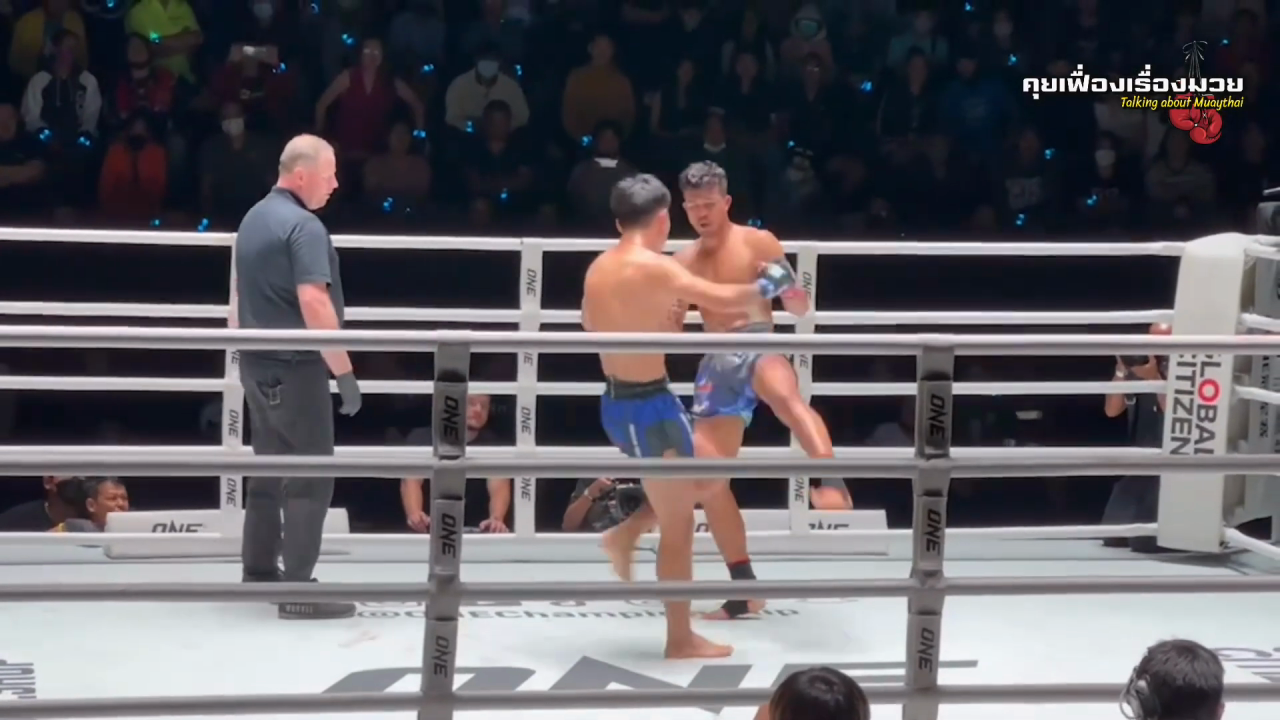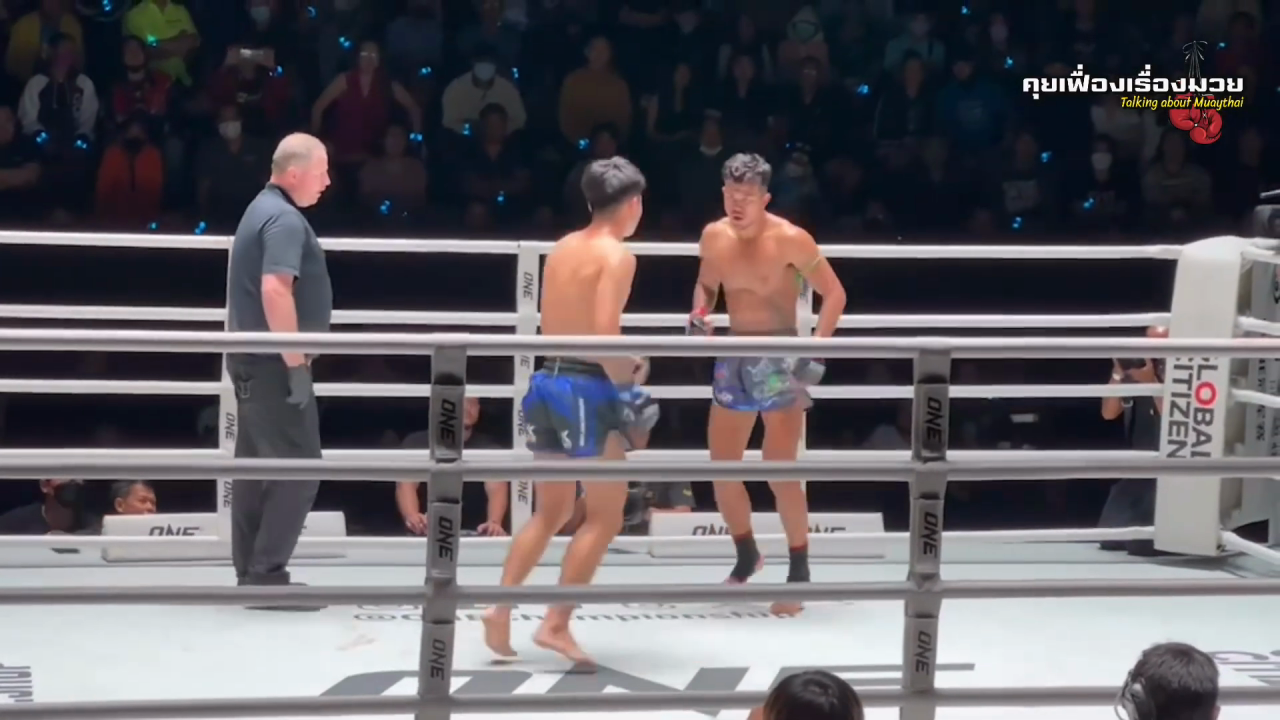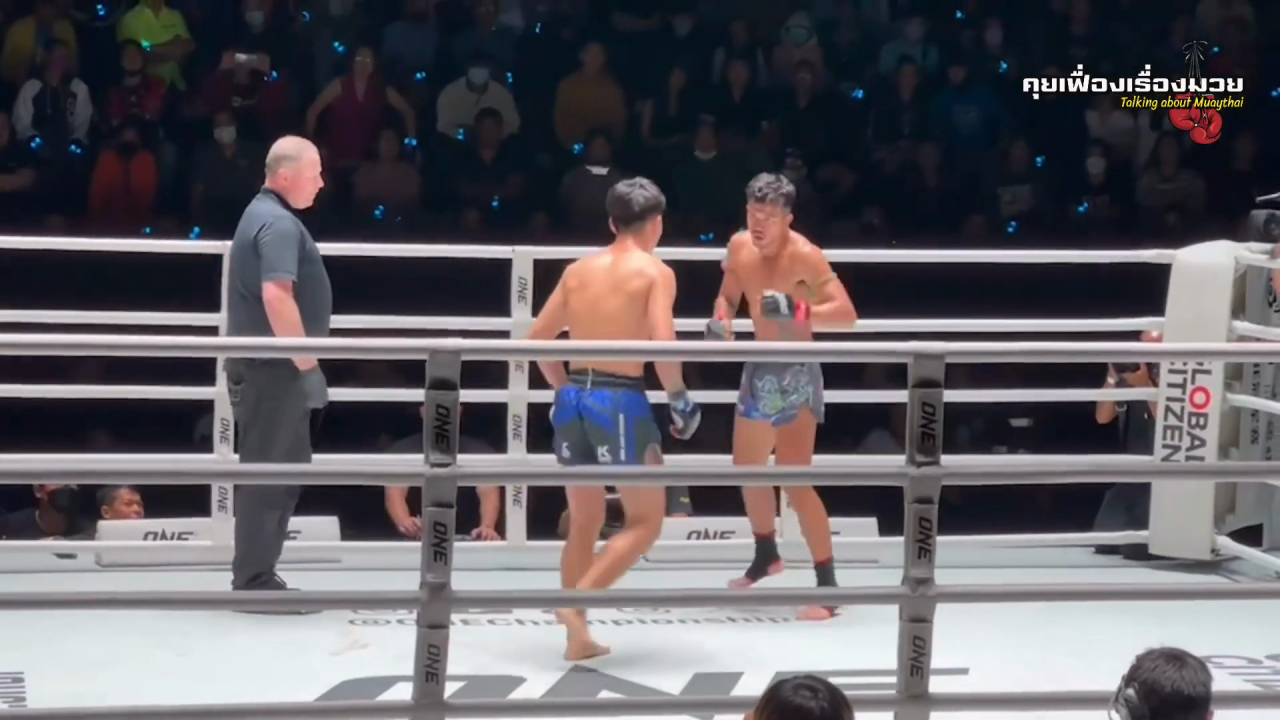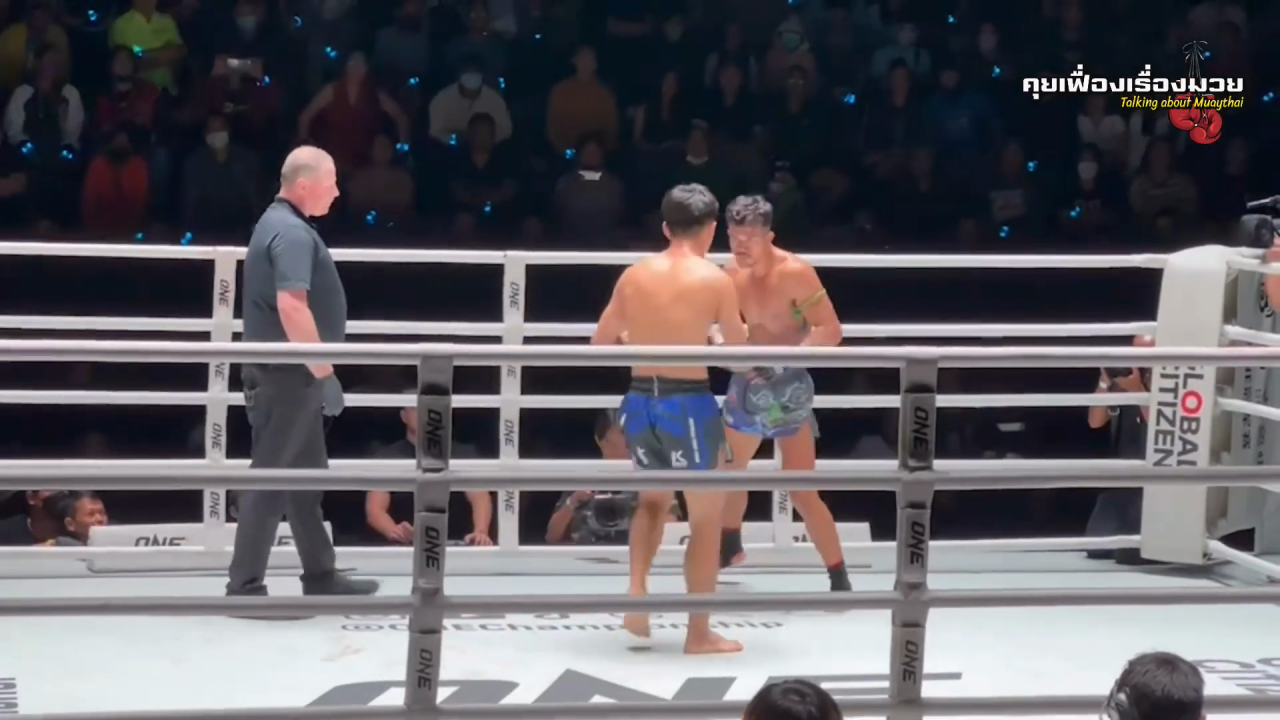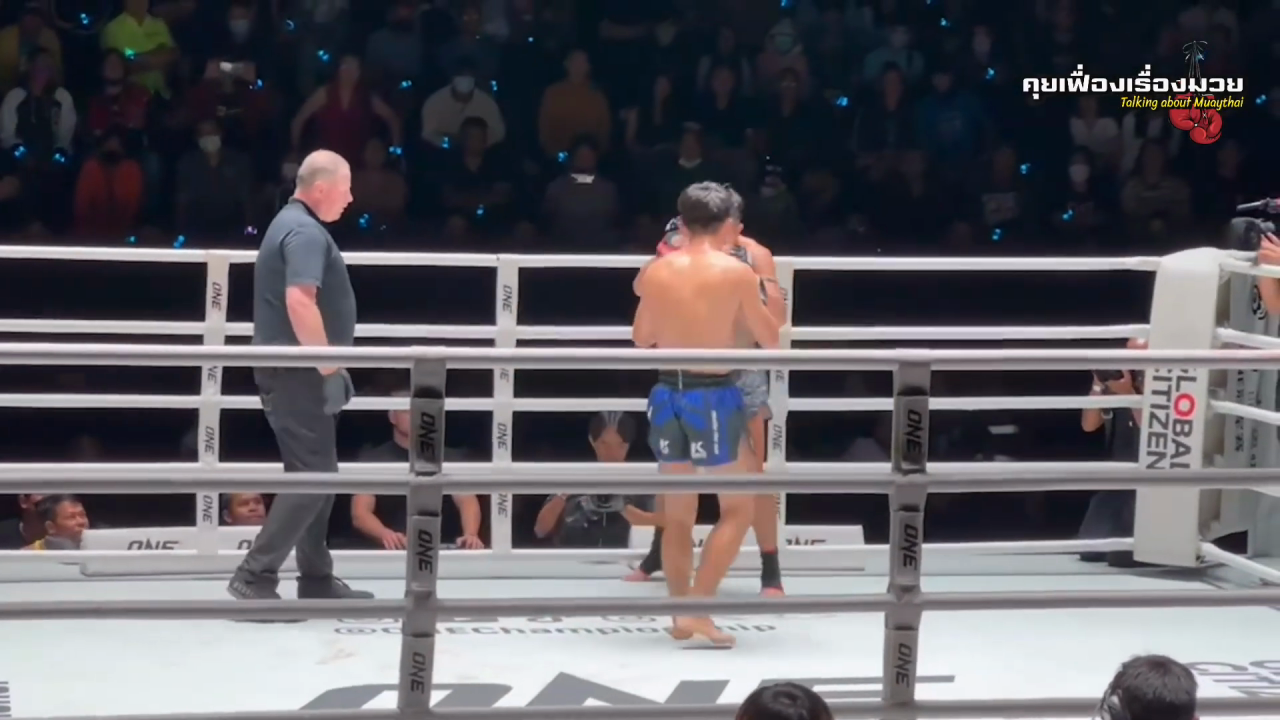
dt=0.4s
person 1, frame 1
left shoulder: (596, 272)
right shoulder: (651, 267)
right elbow: (709, 295)
right wrist: (766, 285)
left hip: (618, 401)
right hip: (645, 407)
left knee: (700, 482)
right knee: (678, 522)
left ankle: (625, 540)
right ankle: (681, 638)
person 1, frame 2
left shoulder: (560, 251)
right shoulder: (617, 256)
right elbow: (605, 333)
right wrist: (631, 387)
left hip: (546, 381)
right hip: (585, 390)
left knee: (551, 510)
right knee: (603, 516)
left ankle: (499, 612)
right ankle: (556, 624)
person 1, frame 3
left shoulder: (578, 269)
right shoulder: (657, 273)
left elbow: (538, 337)
right elbow: (663, 348)
right wrist: (680, 398)
left hip: (574, 399)
right hip: (620, 402)
left knee: (584, 524)
right knee: (644, 522)
left ankle: (576, 636)
right ankle: (577, 605)
person 1, frame 4
left shoulder: (633, 275)
right shoulder: (715, 280)
left elbow: (600, 341)
right elbow: (739, 350)
left hip: (640, 401)
right hip: (689, 405)
left knee: (653, 501)
right knee: (706, 521)
left ankle: (636, 601)
right ankle: (699, 633)
person 1, frame 5
left shoulder: (656, 271)
right shoulder: (735, 272)
left elbow: (642, 338)
right elbow: (770, 340)
right wrist: (762, 302)
left hip: (666, 394)
right hip: (713, 396)
left knee: (677, 514)
right knee: (737, 509)
left ankle: (681, 615)
right ankle: (697, 610)
person 2, frame 1
left shoulder: (255, 217)
right shoulder: (304, 226)
right elbow: (314, 302)
right wrist: (344, 371)
left hip: (258, 362)
right hip: (295, 366)
left knee: (270, 469)
right knee: (310, 476)
left ankle: (260, 574)
right ankle: (298, 588)
person 2, frame 2
left shoulder: (262, 209)
right shoulder: (285, 219)
right elbow: (275, 290)
right wrist: (297, 362)
left hip: (252, 358)
right hip: (272, 362)
right knee: (298, 467)
left ankle: (252, 574)
right ankle: (266, 575)
person 2, frame 3
left shoulder: (263, 213)
right shoulder: (279, 223)
right elbow: (276, 297)
right wrist: (309, 366)
left hip: (270, 364)
right hip: (271, 367)
left knee: (285, 465)
right knee: (266, 471)
left ankle: (259, 570)
right ankle: (251, 582)
person 2, frame 4
left shoulder: (280, 223)
right shoulder: (292, 232)
right elbow: (291, 306)
left wrist: (315, 371)
right wrist: (324, 373)
left hip: (288, 372)
right hip: (283, 375)
left knee: (306, 474)
left ankle: (320, 575)
right ankle: (244, 586)
person 2, frame 5
left shoulder: (289, 224)
right shoulder: (305, 232)
right elbow: (300, 302)
left wrist: (326, 366)
right wrist: (330, 369)
left hip: (292, 370)
right hip: (296, 372)
left knee: (315, 474)
right knee: (312, 476)
left ankle: (316, 579)
right ankle: (254, 575)
person 3, frame 1
left shoulder: (758, 243)
right shoulder: (683, 261)
left elbow: (803, 309)
left wrist: (789, 291)
left hip: (760, 352)
right hip: (715, 368)
left knee: (786, 397)
left ankle: (830, 475)
person 3, frame 2
left shoulder: (791, 239)
right shoulder: (714, 237)
left elbow: (834, 293)
right wrist: (698, 315)
left hip: (781, 361)
right hip: (735, 356)
left knee: (780, 473)
right knee: (722, 469)
left ankle: (798, 573)
right ankle: (746, 557)
person 3, frame 3
left shoulder: (805, 256)
right shoulder: (740, 245)
left elbow: (846, 312)
right elbow: (727, 296)
left wrist: (798, 312)
right wrist: (719, 322)
left hip: (796, 371)
right hip: (758, 366)
left knee: (796, 483)
right knee: (746, 469)
left ankle: (828, 586)
right ankle: (767, 555)
person 3, frame 4
left shoulder: (796, 273)
right shoulder: (733, 269)
left elbow: (831, 331)
left hip: (786, 385)
right hip: (747, 382)
left knee: (801, 492)
right knee: (727, 472)
left ankle: (841, 583)
right ankle: (730, 547)
person 3, frame 5
left shoulder: (756, 256)
right shoulder: (686, 247)
left elbow: (776, 318)
left wrist: (752, 279)
right wrist: (663, 252)
left hip: (743, 373)
left knee: (753, 475)
left ankle: (771, 571)
right ankle: (657, 554)
person 4, frame 1
right shoulder: (1137, 372)
right elbow: (1112, 410)
left wrist: (1155, 378)
right wrist: (1121, 371)
left knee: (1145, 541)
right knee: (1113, 536)
person 4, frame 2
right shoulder: (1134, 376)
right elbow: (1108, 413)
left wrist: (1151, 382)
right wrist: (1118, 374)
left knee: (1142, 544)
right knee: (1110, 539)
person 4, frame 3
right shoulder: (1128, 379)
right elbow: (1102, 417)
left wrist: (1146, 386)
right wrist: (1112, 378)
left knee: (1136, 549)
right knee: (1104, 543)
person 4, frame 4
right shoulder: (1121, 384)
right elbow: (1095, 421)
left wrist: (1137, 390)
right wrist: (1104, 382)
left knee: (1129, 553)
right knee: (1096, 548)
person 4, frame 5
right shoulder: (1114, 384)
right elbow: (1088, 425)
left wrist: (1129, 394)
right wrist: (1098, 386)
left knee: (1121, 556)
right knee: (1089, 551)
